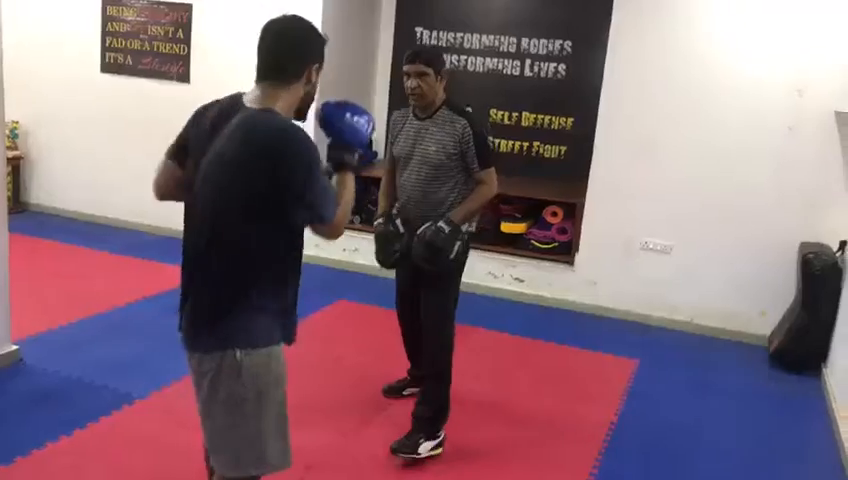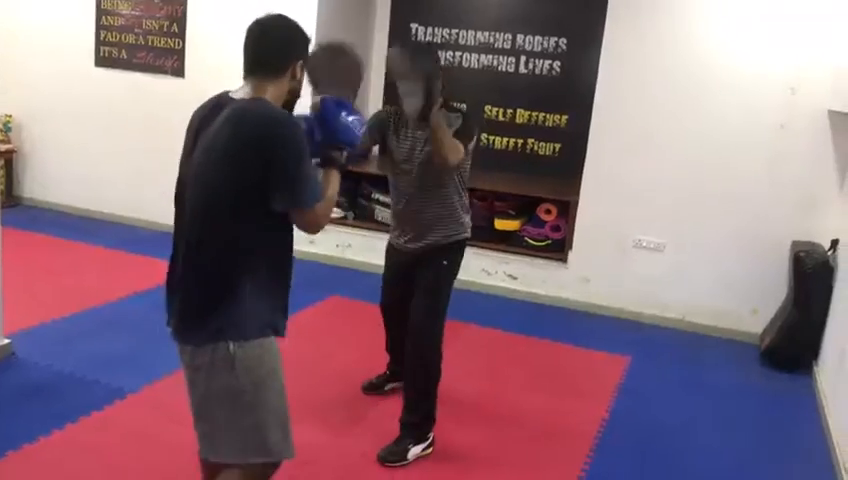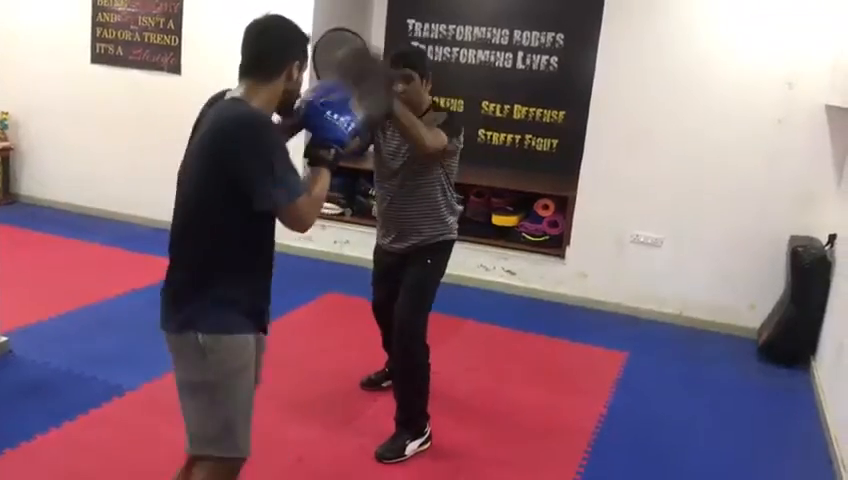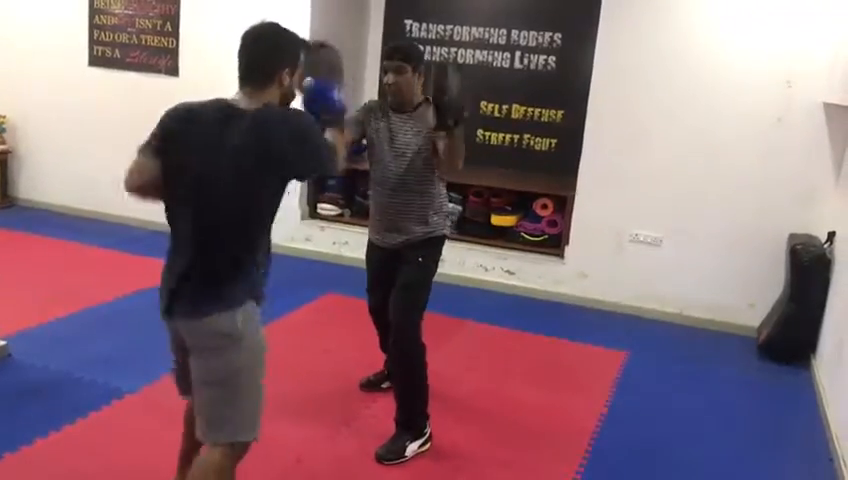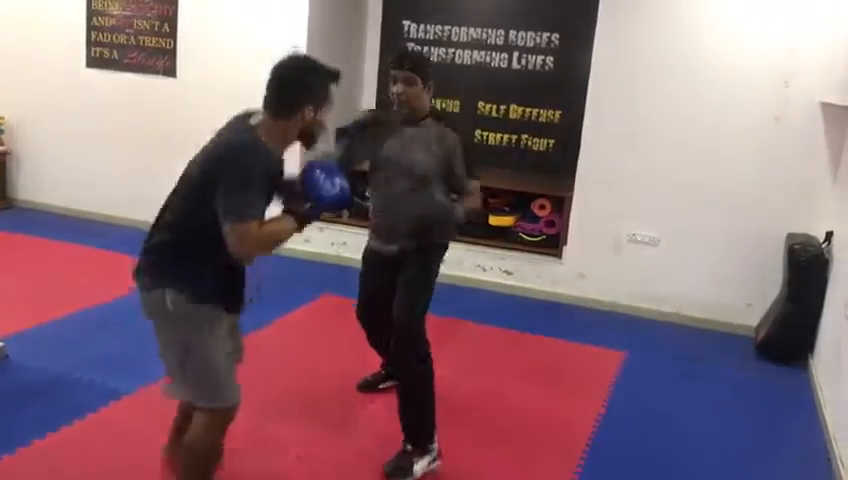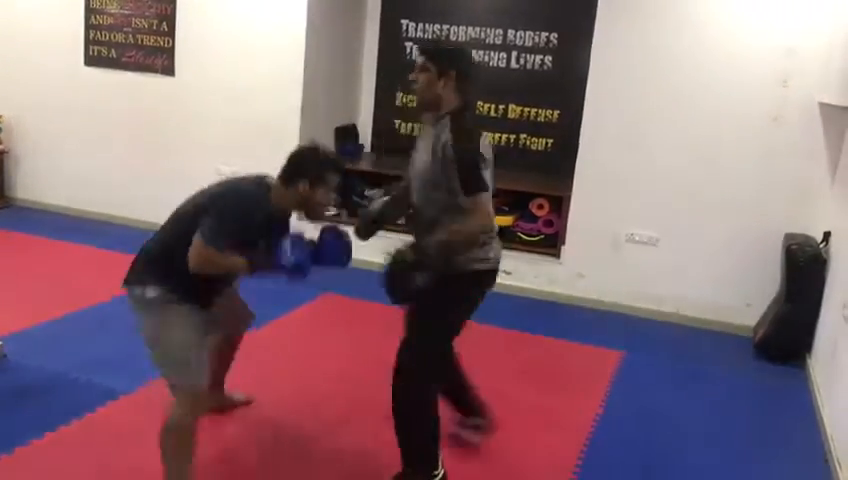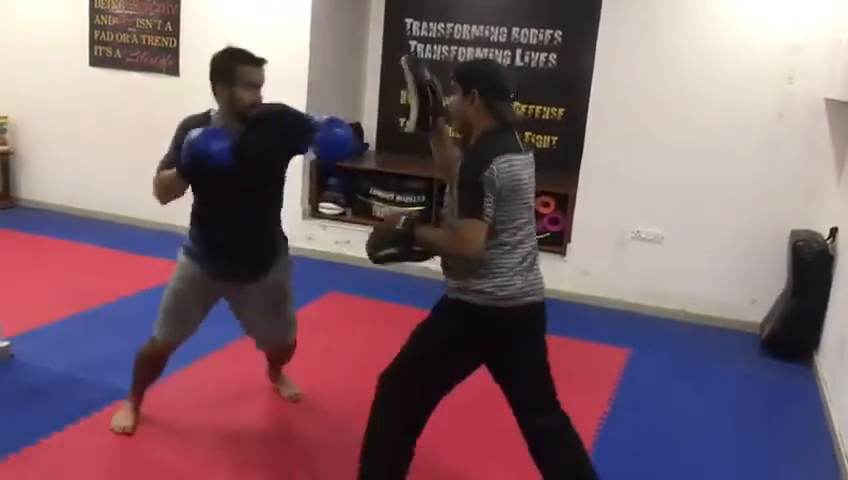
dt=0.4s
person 1, frame 1
left shoulder: (214, 115)
right shoulder: (287, 142)
left elbow: (164, 185)
right elbow: (332, 225)
right wrist: (345, 167)
left hip: (208, 310)
right hip: (242, 327)
left knee: (225, 437)
person 1, frame 2
left shoulder: (211, 112)
right shoulder: (277, 128)
right elbow: (313, 219)
right wrist: (334, 163)
left hip: (199, 304)
right hip: (233, 319)
left knee: (224, 435)
person 1, frame 3
left shoulder: (222, 108)
right shoulder: (251, 129)
right elbow: (301, 215)
right wrist: (323, 158)
left hip: (214, 300)
right hip: (211, 313)
person 1, frame 4
left shoulder: (186, 117)
right shoulder: (286, 128)
left elbow: (140, 180)
right elbow: (333, 159)
right wrist: (333, 120)
left hip: (182, 291)
right hip: (225, 303)
left knee: (204, 393)
right knee: (229, 440)
person 1, frame 5
left shoulder: (254, 130)
right shoulder: (246, 155)
right elbow: (245, 245)
right wrist: (300, 215)
left hip: (200, 277)
right hip: (179, 285)
left knee: (211, 380)
right knee: (218, 405)
person 1, frame 6
left shoulder: (270, 197)
right shoulder: (242, 202)
left elbow: (269, 248)
right elbow: (199, 259)
right wrist: (256, 262)
left hip: (198, 284)
right hip: (161, 288)
left knee: (237, 326)
right knee: (190, 394)
left ankle: (214, 395)
person 1, frame 7
left shoulder: (277, 121)
right shoulder: (194, 131)
right elbow: (162, 191)
right wrist: (187, 167)
left hip: (264, 261)
right hip: (206, 260)
left knee: (282, 343)
right knee: (163, 342)
left ankle: (275, 374)
right ankle: (132, 401)
person 2, frame 1
left shoulder: (463, 126)
right shoulder: (399, 120)
left elbow: (488, 185)
left wrist: (450, 223)
right wrist: (383, 217)
left hip: (445, 239)
right hip: (408, 235)
left knee: (436, 324)
right knee: (407, 312)
left ankle: (430, 428)
right ankle: (419, 375)
person 2, frame 2
left shoulder: (457, 122)
right shoulder: (390, 118)
left elbow: (449, 159)
left wrist: (428, 108)
left hip: (443, 243)
right hip: (402, 238)
left knee: (424, 328)
right knee: (392, 309)
left ankle: (418, 431)
right ankle: (398, 371)
person 2, frame 3
left shoulder: (445, 123)
right shoulder: (380, 117)
left elbow: (427, 145)
left wrist: (392, 106)
left hip: (431, 241)
right hip: (389, 237)
left knee: (409, 323)
right knee: (383, 308)
left ankle: (415, 427)
right ankle: (396, 368)
person 2, frame 4
left shoulder: (436, 117)
right shoulder: (372, 113)
left elbow: (451, 163)
left wrist: (452, 122)
left hip: (422, 238)
right hip: (381, 236)
left knee: (404, 324)
right knee: (379, 310)
left ankle: (414, 429)
right ankle: (394, 369)
person 2, frame 5
left shoulder: (446, 138)
right shoulder: (380, 125)
left elbow: (470, 192)
right elbow: (348, 160)
left wrist: (454, 215)
right wrist: (353, 136)
left hip: (423, 246)
right hip: (381, 243)
left knee: (407, 325)
right knee: (370, 312)
left ankle: (422, 444)
right ankle: (394, 368)
person 2, frame 6
left shoulder: (461, 139)
right shoulder: (434, 124)
left elbow: (480, 220)
right elbow: (423, 191)
left wrist: (429, 250)
left hip: (462, 269)
right hip: (442, 262)
left knee: (415, 362)
right knee: (428, 345)
right ankle: (472, 413)
person 2, frame 7
left shoulder: (480, 158)
right shoulder: (514, 149)
left elbow: (468, 246)
right elbow: (457, 177)
left wrist: (409, 229)
right wrist: (434, 122)
left hip: (476, 307)
right hip: (525, 305)
left knee: (398, 395)
right knee: (541, 413)
